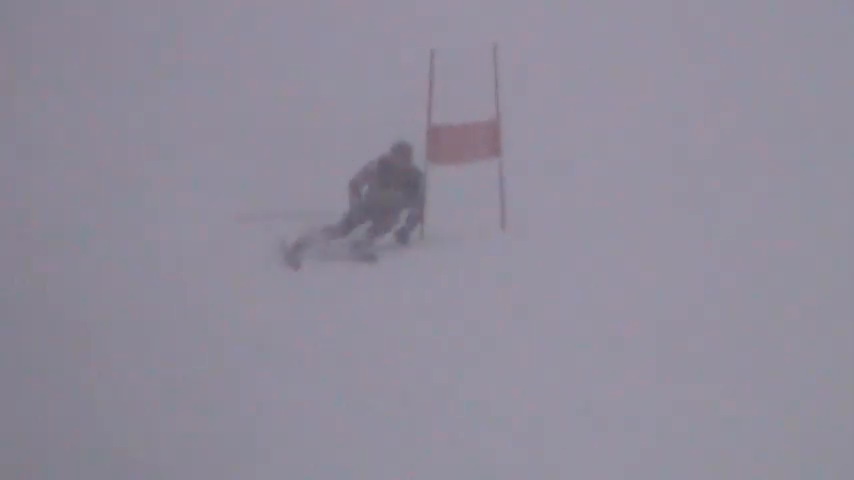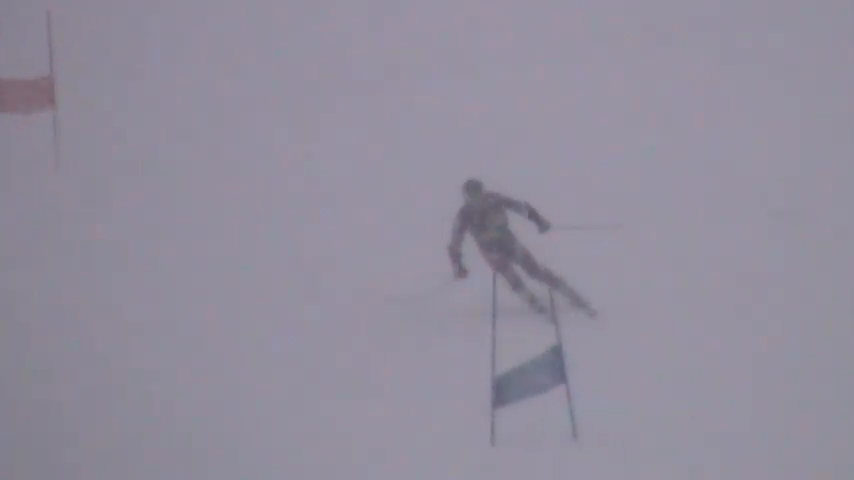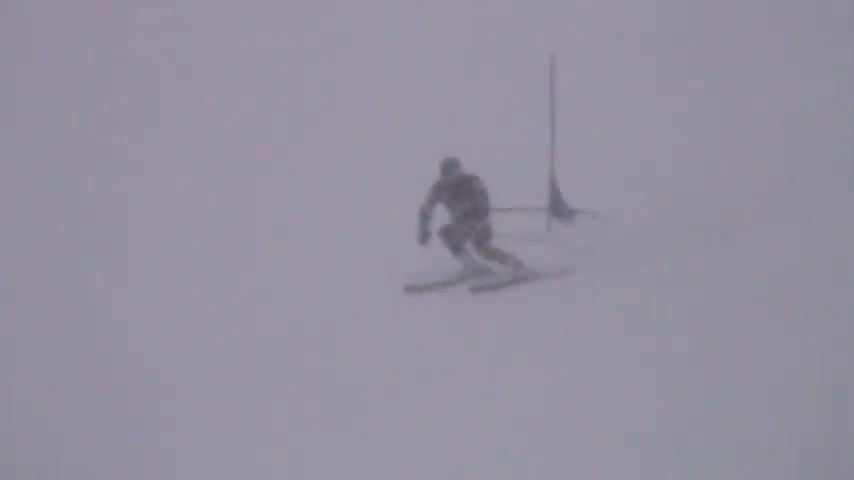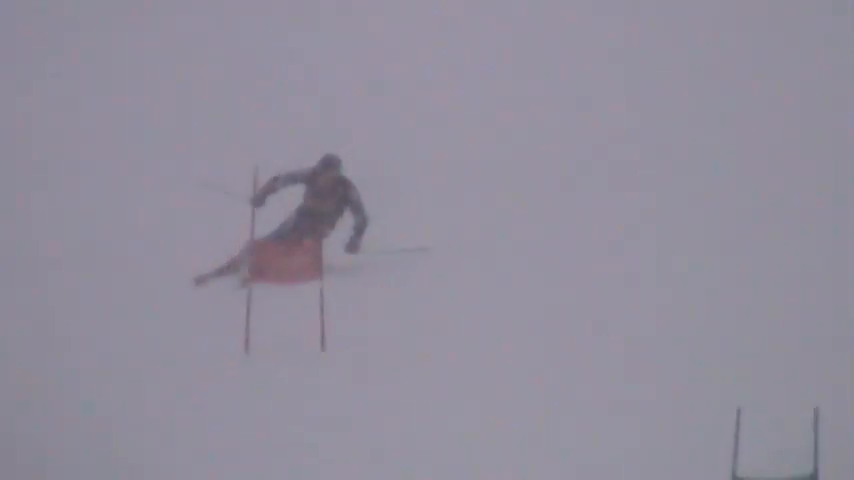
dt=1s
person 1, frame 1
left shoulder: (415, 177)
right shoulder: (379, 165)
left elbow: (418, 208)
right elbow: (355, 184)
left wrist: (406, 230)
right wrist: (356, 208)
left hip: (391, 211)
right hip: (369, 205)
right knee: (344, 228)
person 1, frame 2
left shoulder: (493, 199)
right shoulder: (463, 216)
left elbow: (520, 206)
right elbow: (454, 244)
left wrist: (539, 221)
right wrist: (458, 266)
left hip: (510, 243)
right hip: (491, 252)
left knee: (536, 271)
right knee: (509, 274)
left ankle: (573, 296)
right ankle: (532, 300)
person 1, frame 3
left shoulder: (472, 182)
right shoulder: (439, 187)
left elbow: (484, 207)
right elbow: (425, 210)
right wrist: (423, 231)
left hip: (479, 225)
right hip: (462, 226)
left knee: (483, 250)
right knee: (444, 232)
left ankle: (517, 267)
right ankle: (472, 266)
person 1, frame 4
left shoulder: (347, 189)
right shoulder: (312, 175)
left elbow: (361, 218)
right elbow: (282, 179)
left wrist: (355, 240)
right wrist: (262, 194)
left hip: (321, 227)
right hip: (302, 217)
right knee: (271, 241)
right ankle: (228, 267)
